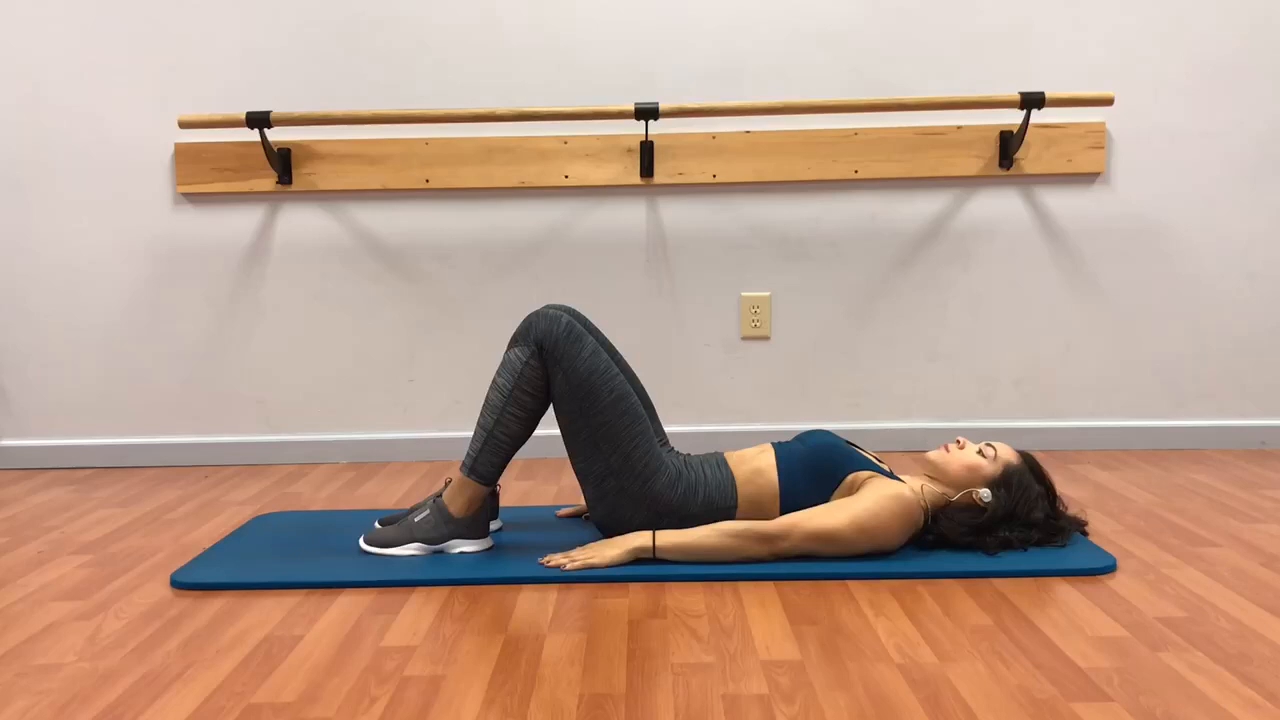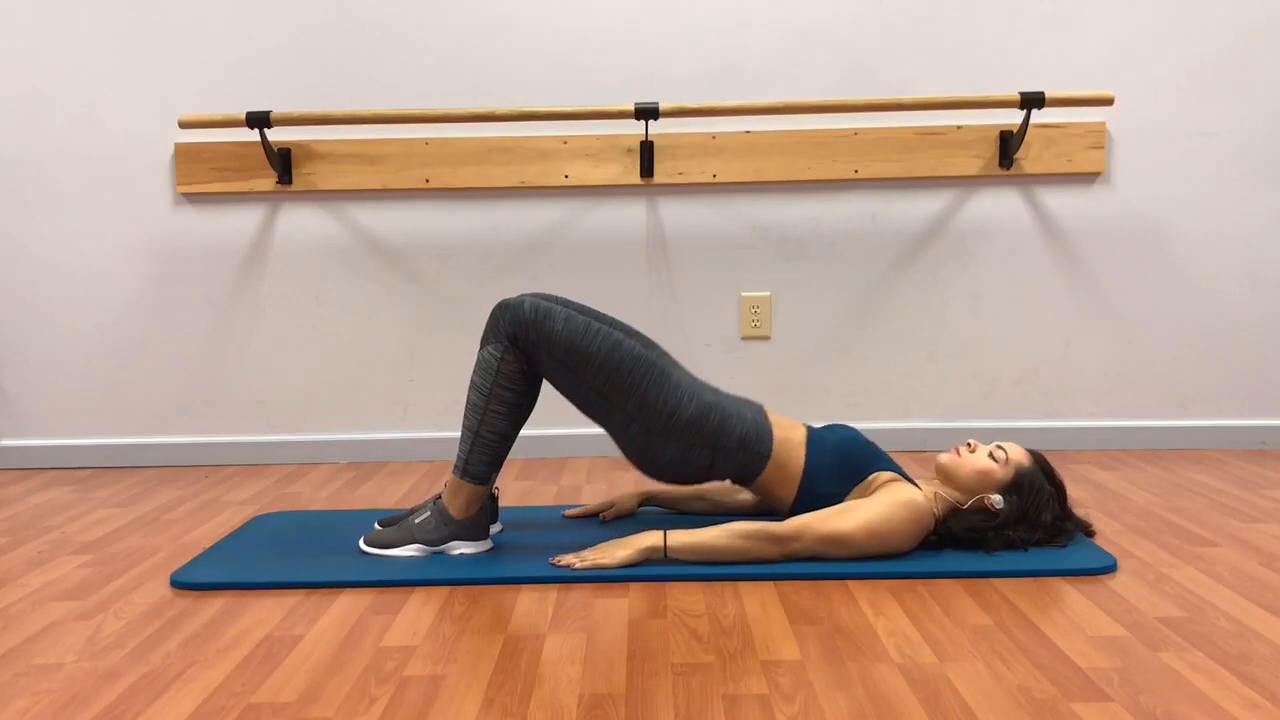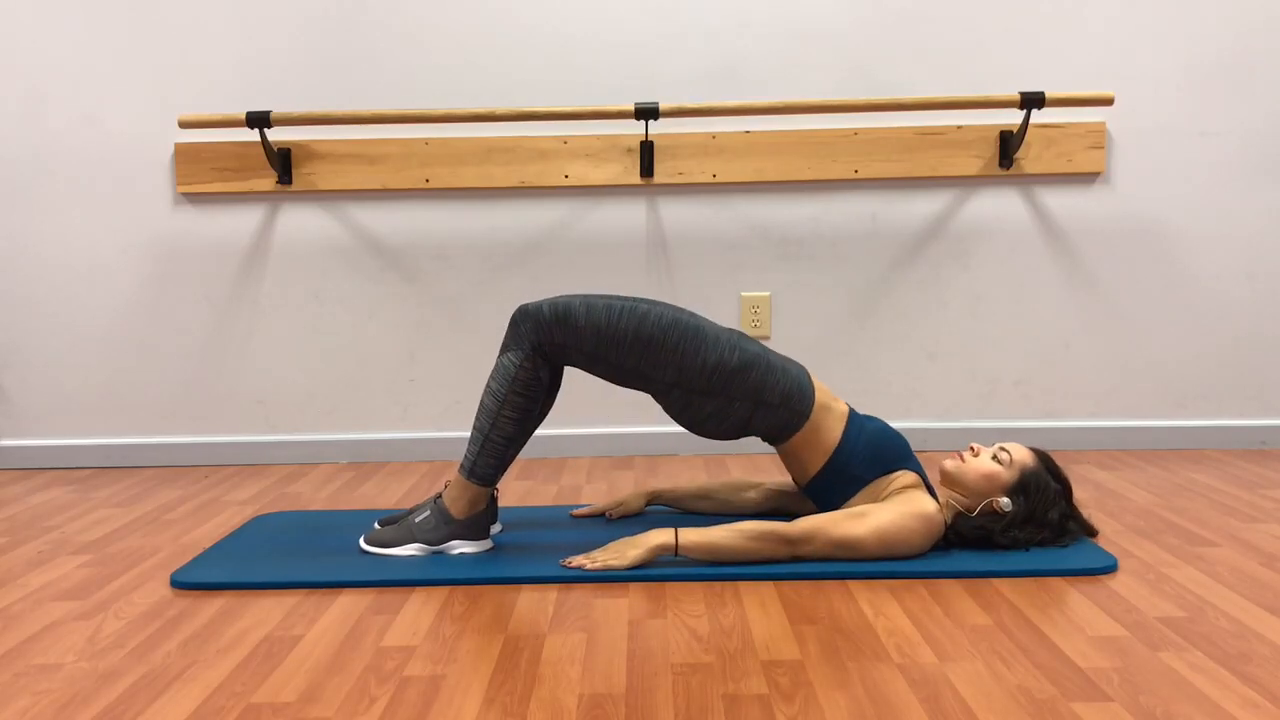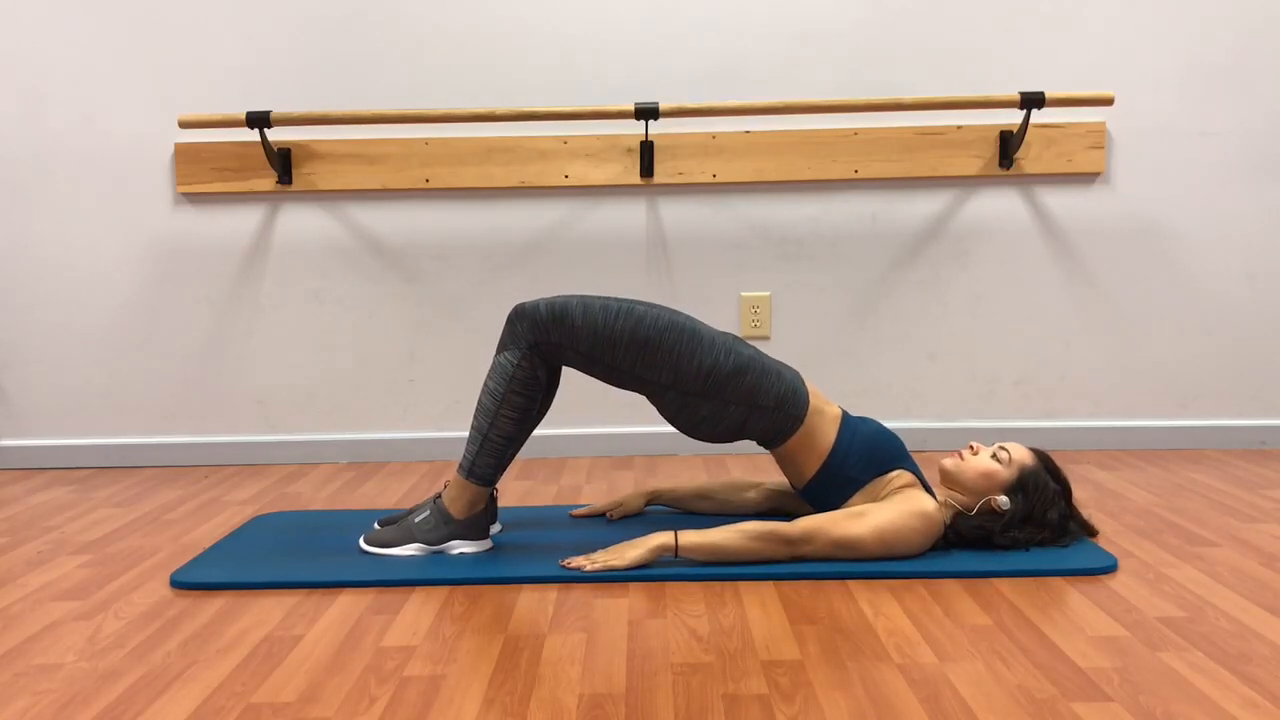
dt=0.5s
person 1, frame 1
left shoulder: (898, 512)
right shoulder: (888, 486)
left elbow: (772, 538)
left wrist: (635, 542)
right wrist: (621, 503)
left hip: (654, 495)
right hip: (665, 479)
left knee: (550, 330)
right knee: (555, 330)
left ankle: (457, 514)
right ankle: (464, 497)
person 1, frame 2
left shoulder: (908, 516)
right shoulder: (899, 490)
left elbow: (781, 541)
left wrist: (647, 544)
right wrist: (646, 494)
left hip: (688, 431)
right hip: (700, 427)
left knee: (517, 320)
right knee: (525, 320)
left ankle: (459, 516)
right ankle: (467, 500)
person 1, frame 3
left shoulder: (920, 524)
right shoulder: (914, 499)
left elbow: (790, 541)
right elbow: (762, 497)
left wrist: (660, 541)
right wrist: (651, 495)
left knee: (540, 328)
right knee: (541, 327)
left ankle: (461, 514)
right ankle: (466, 498)
person 1, frame 4
left shoulder: (918, 522)
right shoulder: (911, 497)
left elbow: (788, 539)
right elbow: (760, 499)
left wrist: (661, 543)
right wrist: (651, 494)
left knee: (538, 326)
right knee: (539, 326)
left ankle: (461, 514)
right ankle: (463, 499)
